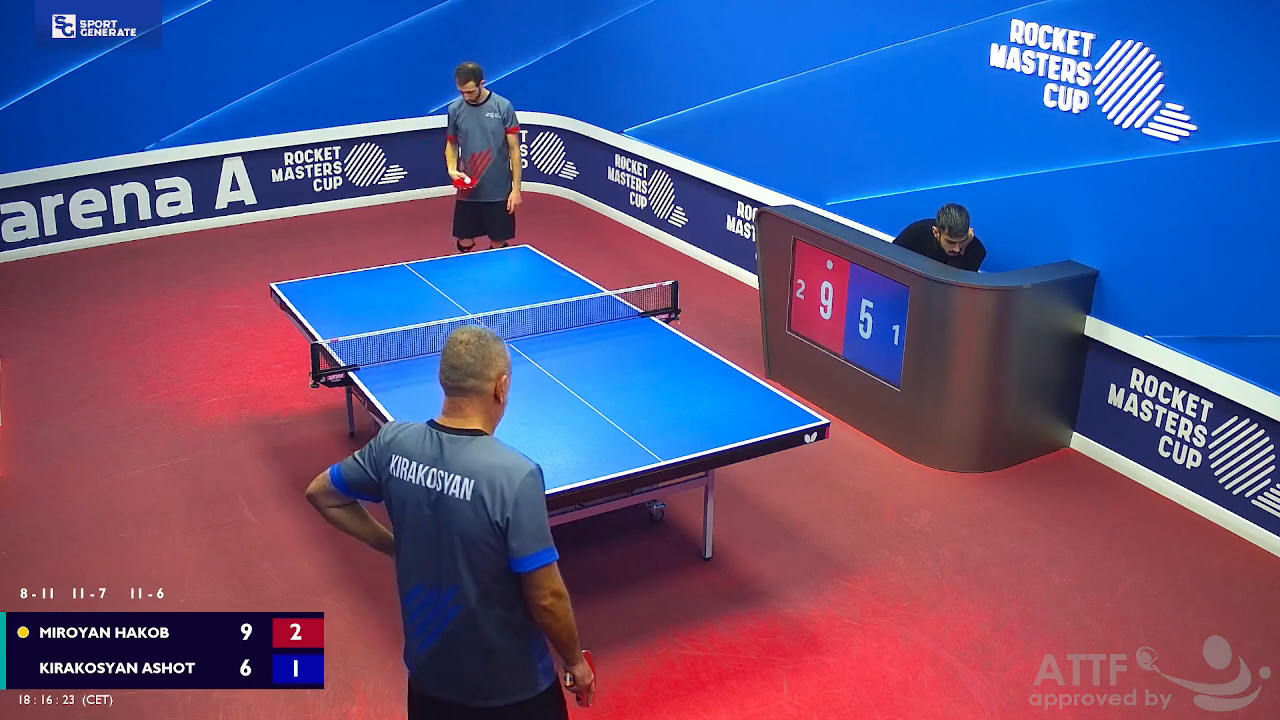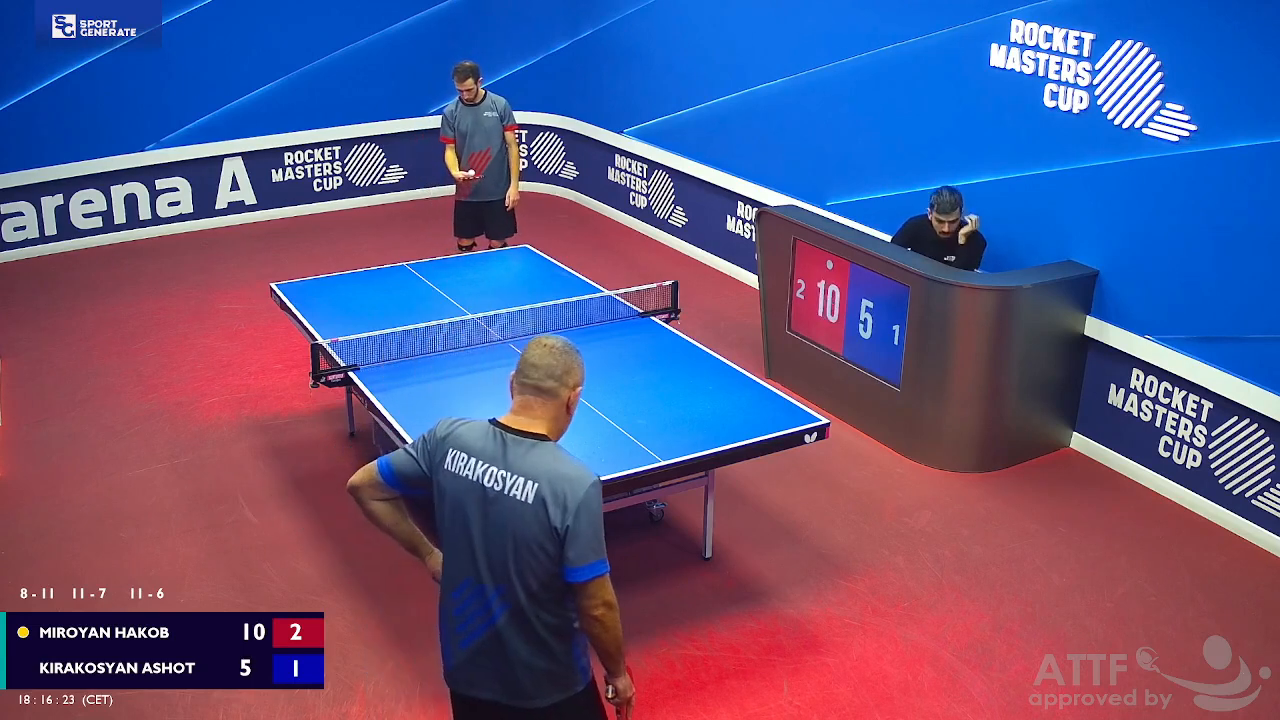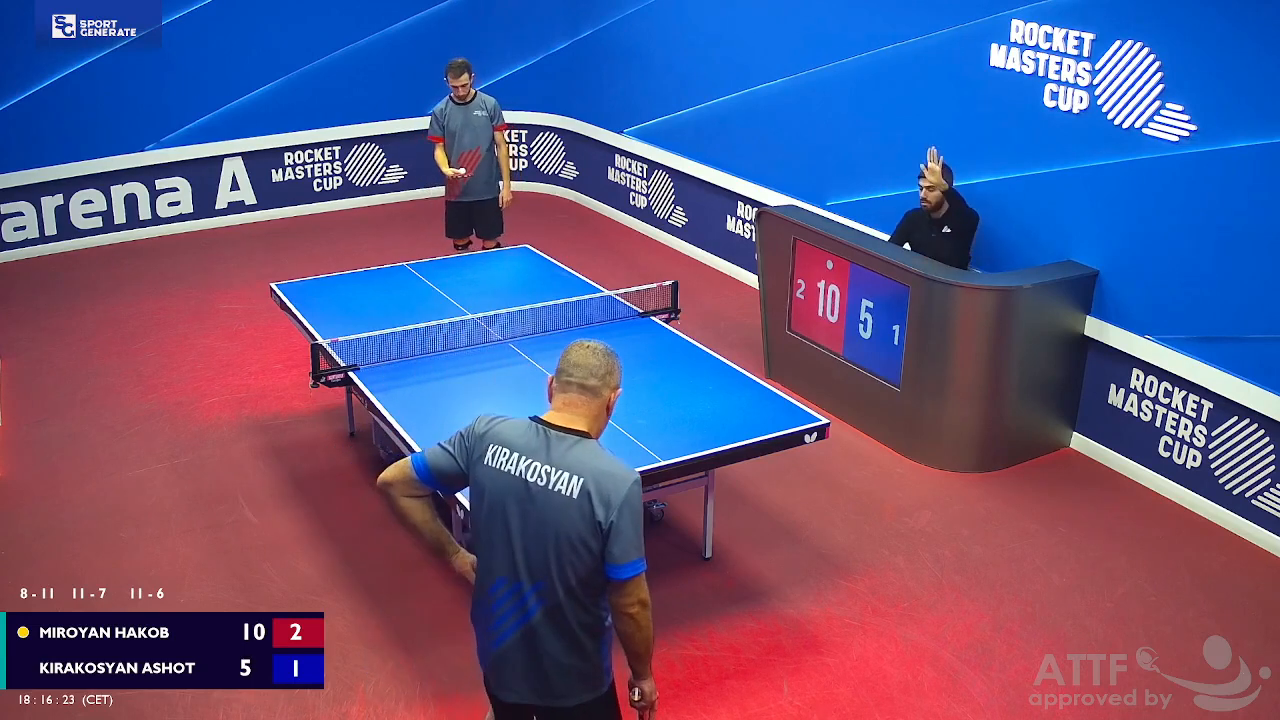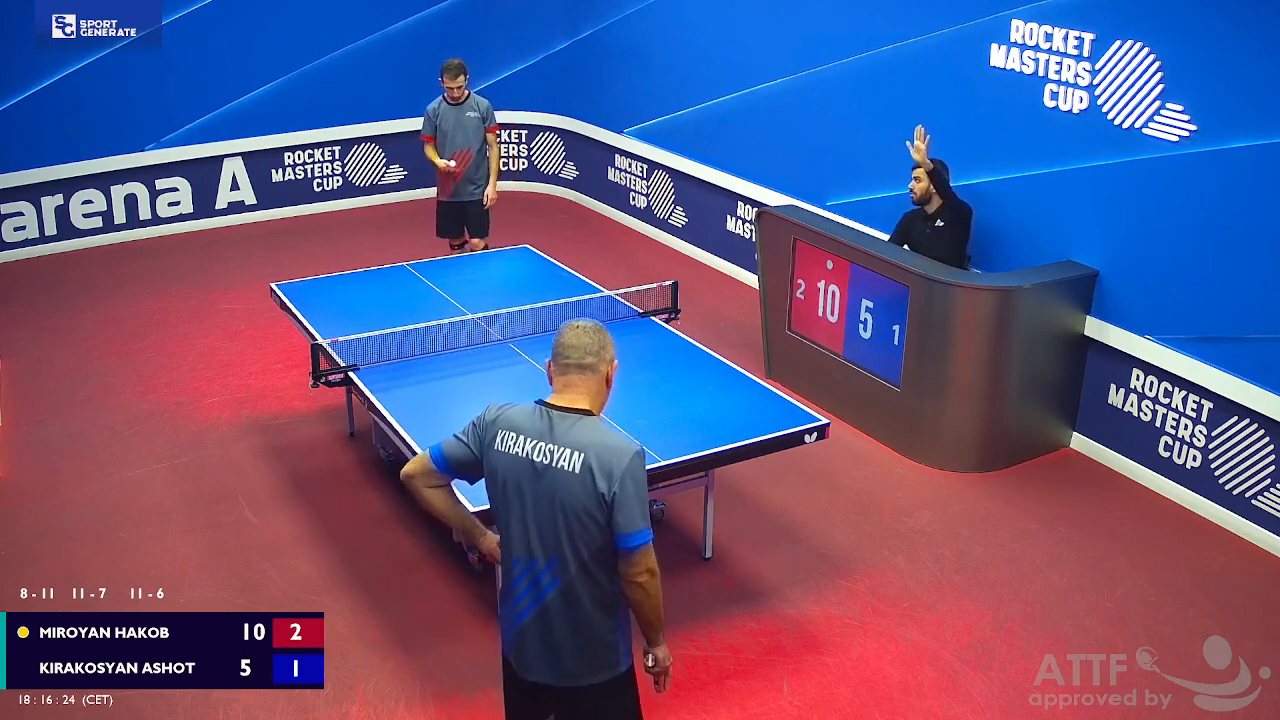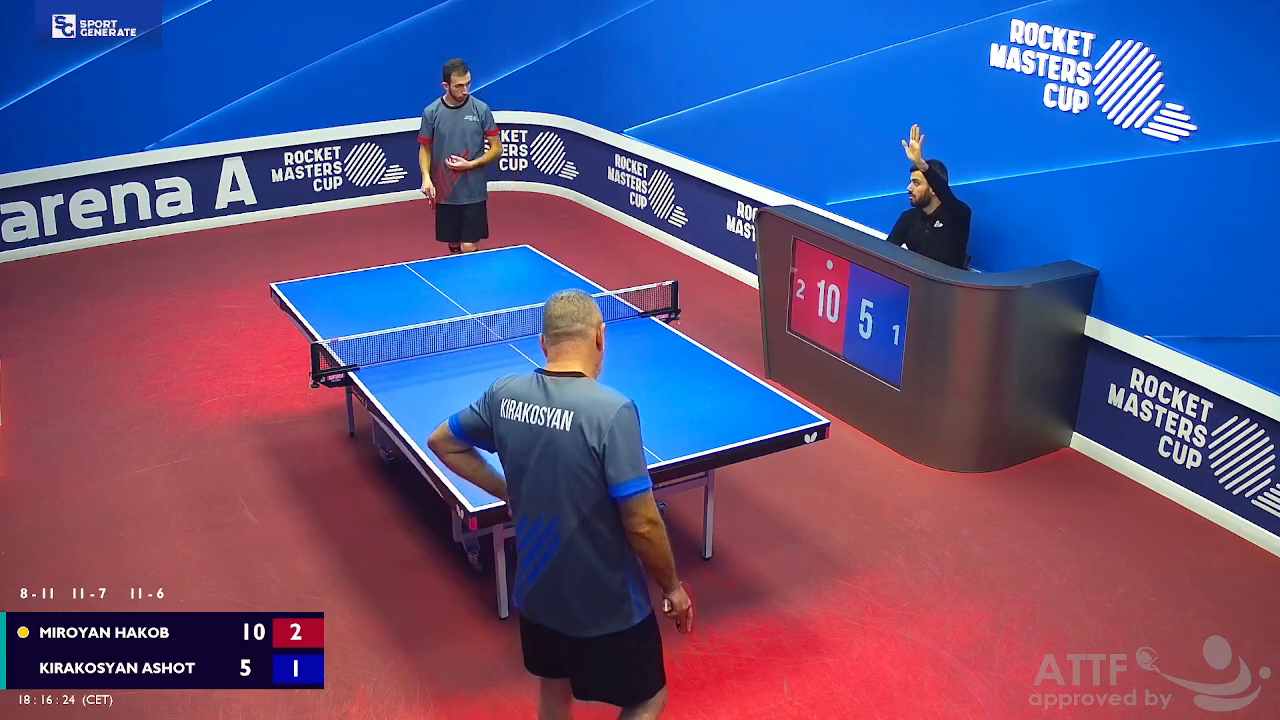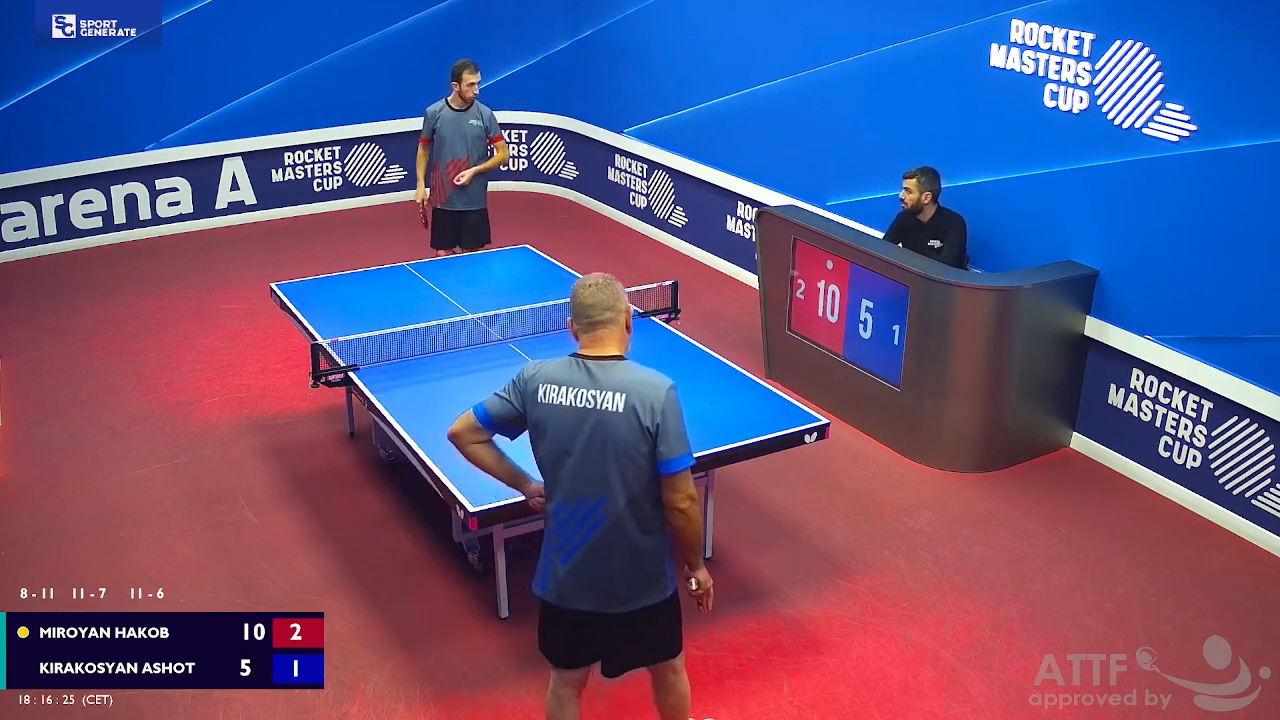
dt=0.4s
person 1, frame 1
left shoulder: (394, 442)
right shoulder: (514, 476)
left elbow: (322, 495)
right elbow: (546, 597)
right wrist: (574, 660)
left hip: (428, 667)
right hip: (511, 683)
person 1, frame 2
left shoulder: (449, 438)
right shoulder: (575, 484)
left elbow: (363, 486)
right elbow: (596, 607)
left wrist: (427, 554)
right wrist: (618, 672)
left hip: (465, 663)
right hip: (548, 682)
person 1, frame 3
left shoulder: (486, 434)
right shoulder: (617, 483)
left elbow: (394, 482)
right elbow: (630, 604)
left wrist: (453, 554)
right wrist: (643, 674)
left hip: (497, 649)
right hip: (573, 674)
person 1, frame 4
left shoulder: (497, 422)
right shoulder: (620, 455)
left elbow: (417, 475)
right elbow: (639, 573)
left wrist: (479, 536)
right wrist: (656, 642)
left hip: (520, 630)
right hip: (592, 651)
person 1, frame 5
left shoulder: (503, 393)
right shoulder: (612, 410)
left elbow: (442, 442)
right elbow: (642, 523)
right wrist: (672, 586)
left hip: (537, 592)
right hip: (606, 603)
person 1, frame 6
left shoulder: (535, 380)
right shoulder: (655, 391)
left elbow: (462, 434)
right elbow: (680, 500)
left wrist: (525, 484)
right wrist: (696, 565)
left hip: (565, 574)
right hip: (642, 577)
left knee: (566, 682)
right knee: (667, 669)
person 2, frame 1
left shoulder: (503, 107)
right shoulder: (455, 109)
left elbow: (514, 149)
left wrist: (516, 188)
right wrist: (451, 169)
left hip: (498, 192)
right hip: (467, 192)
left knee: (498, 246)
right knee: (464, 245)
person 2, frame 2
left shoulder: (500, 105)
right shoulder: (450, 112)
left elbow: (512, 146)
right elbow: (450, 149)
left wrist: (514, 185)
right wrist: (455, 172)
left hip: (497, 191)
right hip: (466, 193)
left knee: (497, 245)
right knee: (465, 245)
person 2, frame 3
left shoulder: (490, 105)
right shoulder: (440, 111)
left elbow: (501, 146)
right elbow: (439, 148)
left wrist: (506, 185)
right wrist: (446, 170)
left hip: (487, 191)
right hip: (456, 193)
left knee: (490, 245)
right knee: (460, 245)
person 2, frame 4
left shoulder: (482, 106)
right shoulder: (433, 110)
left elbow: (493, 147)
right elbow: (428, 146)
left wrist: (492, 184)
right wrist: (438, 161)
left hip: (477, 190)
right hip: (448, 191)
left knee: (477, 244)
right knee: (456, 245)
person 2, frame 5
left shoulder: (481, 109)
right shoulder: (431, 112)
left elbow: (496, 147)
right elbow: (425, 148)
left wrist: (471, 164)
right wrist: (426, 177)
left hip: (474, 194)
right hip: (445, 194)
left knee: (469, 249)
right knee: (454, 248)
person 2, frame 6
left shoulder: (485, 115)
right shoulder: (434, 113)
left elbow: (503, 154)
right elbow: (424, 149)
left wrist: (474, 171)
right wrist: (421, 184)
left hip: (474, 201)
right hip: (443, 200)
left knee: (470, 255)
right knee: (444, 254)
